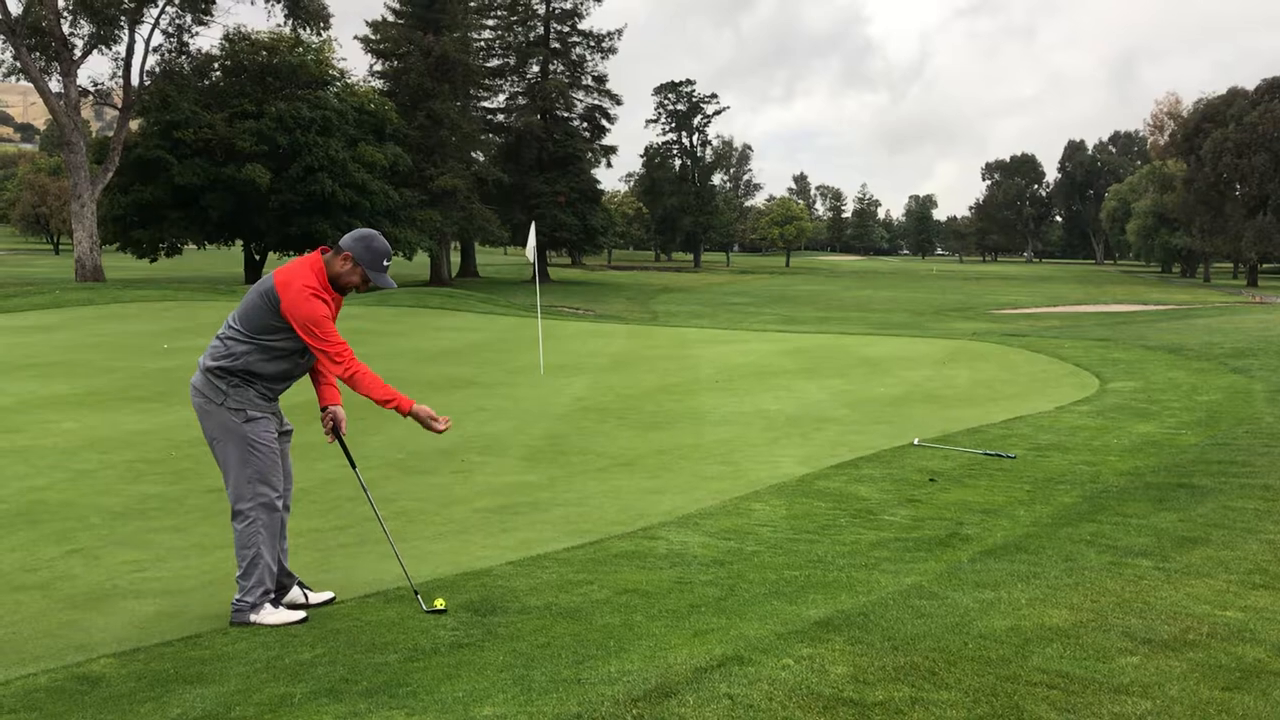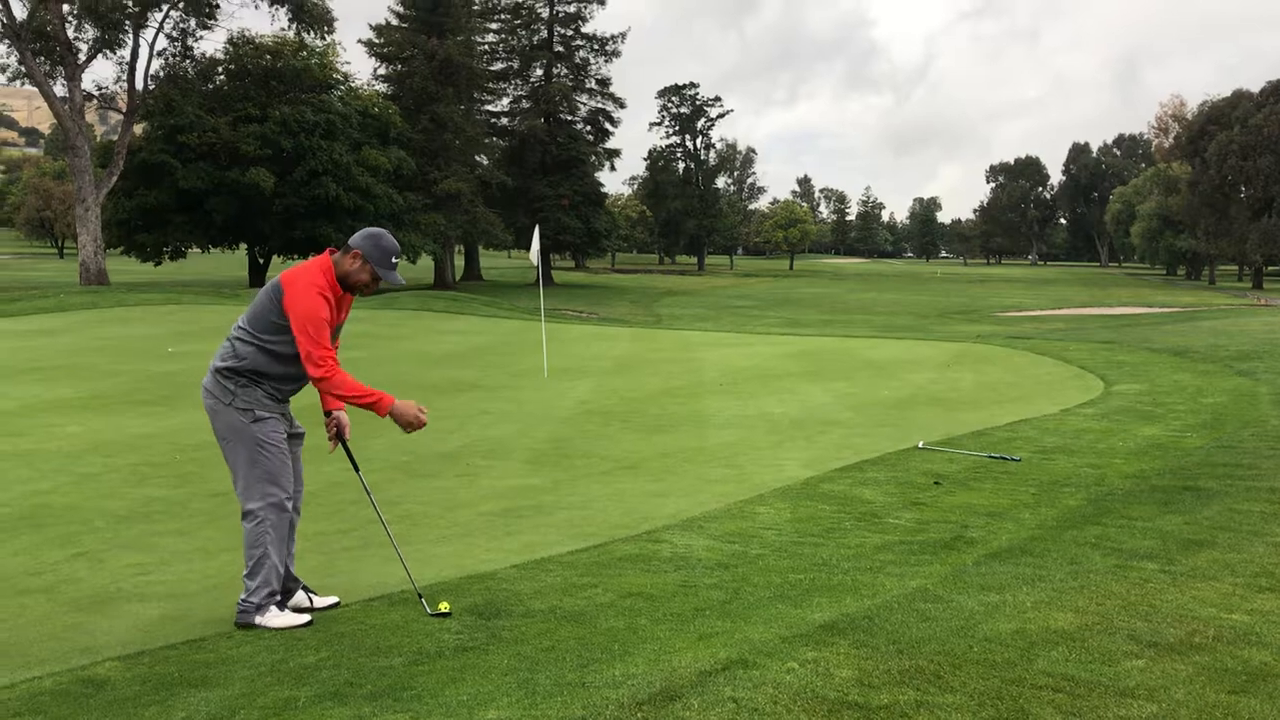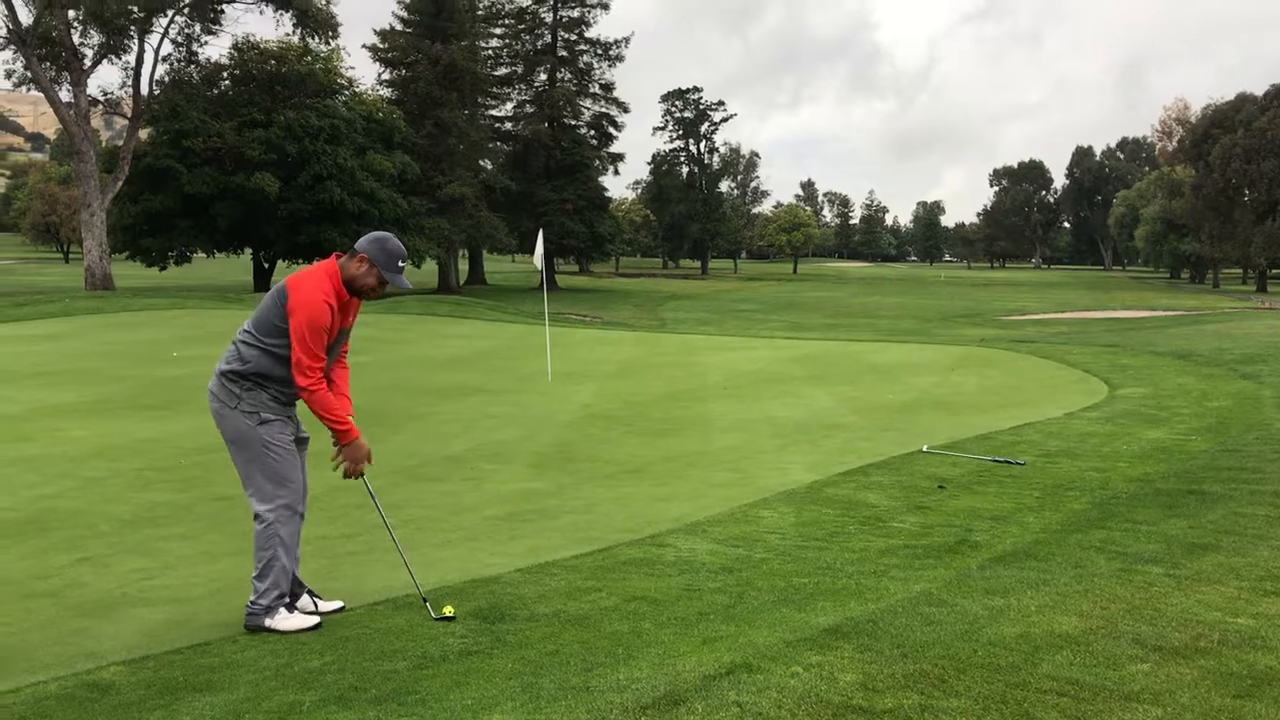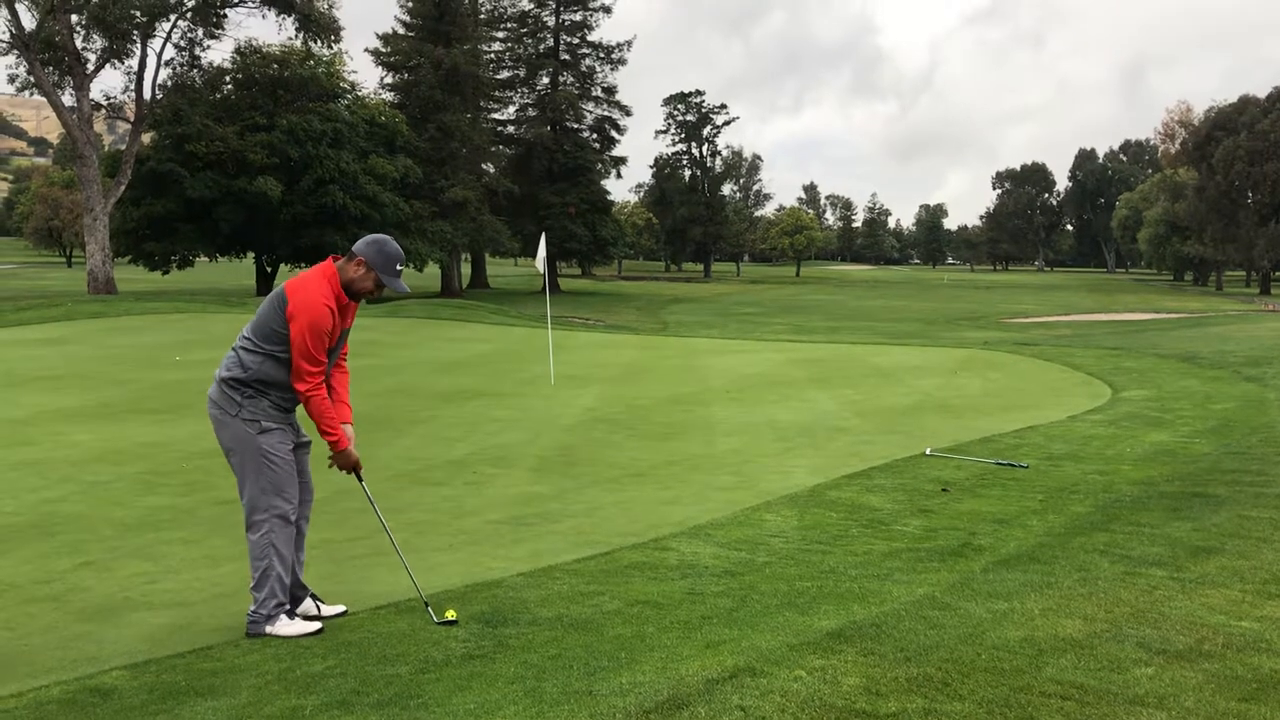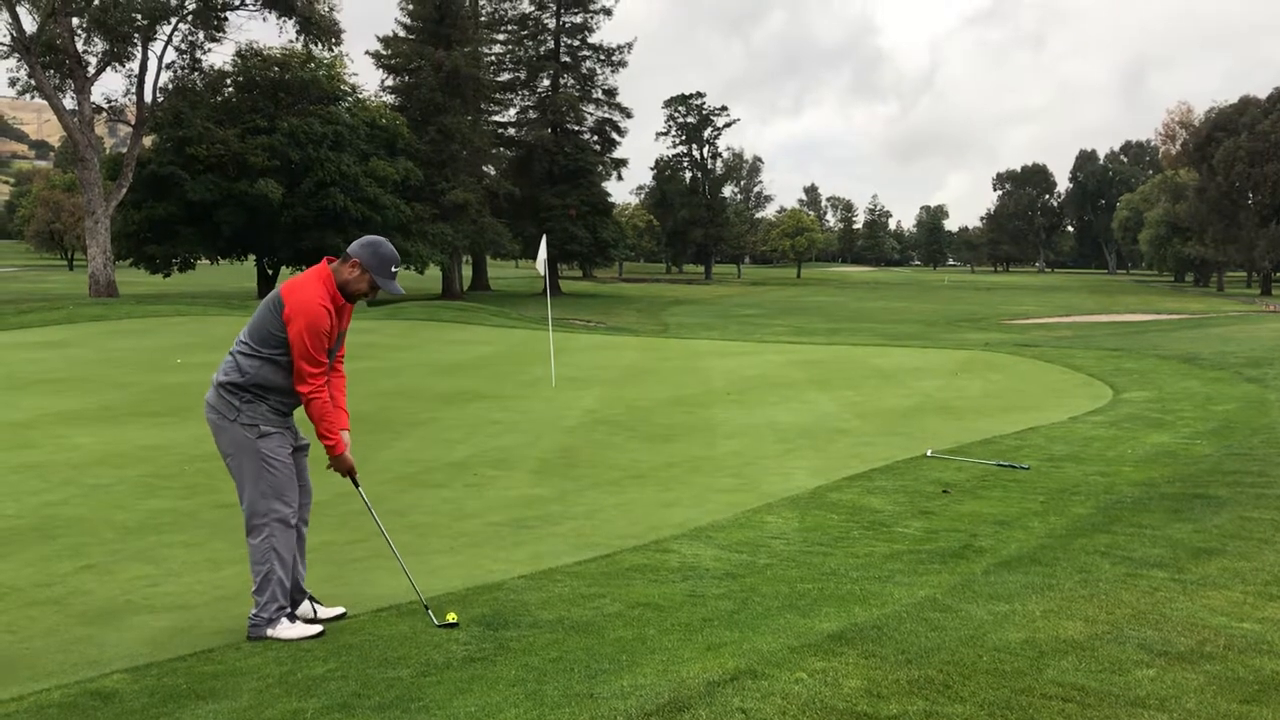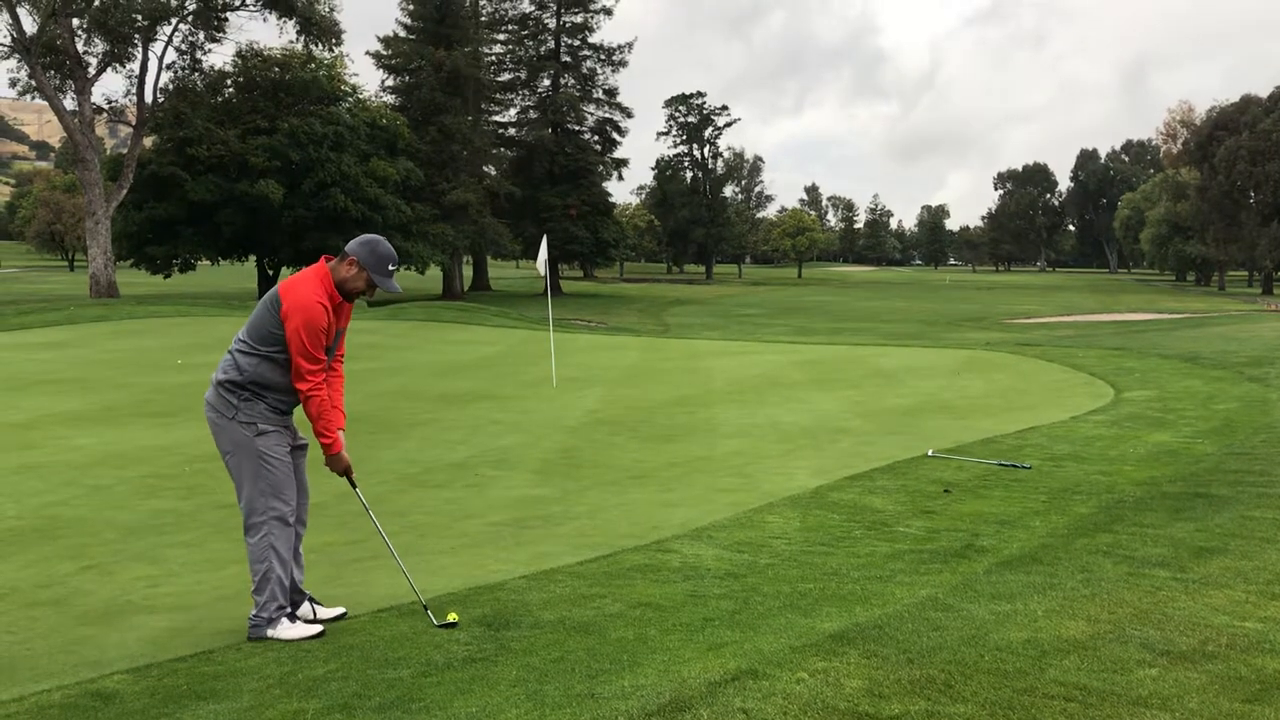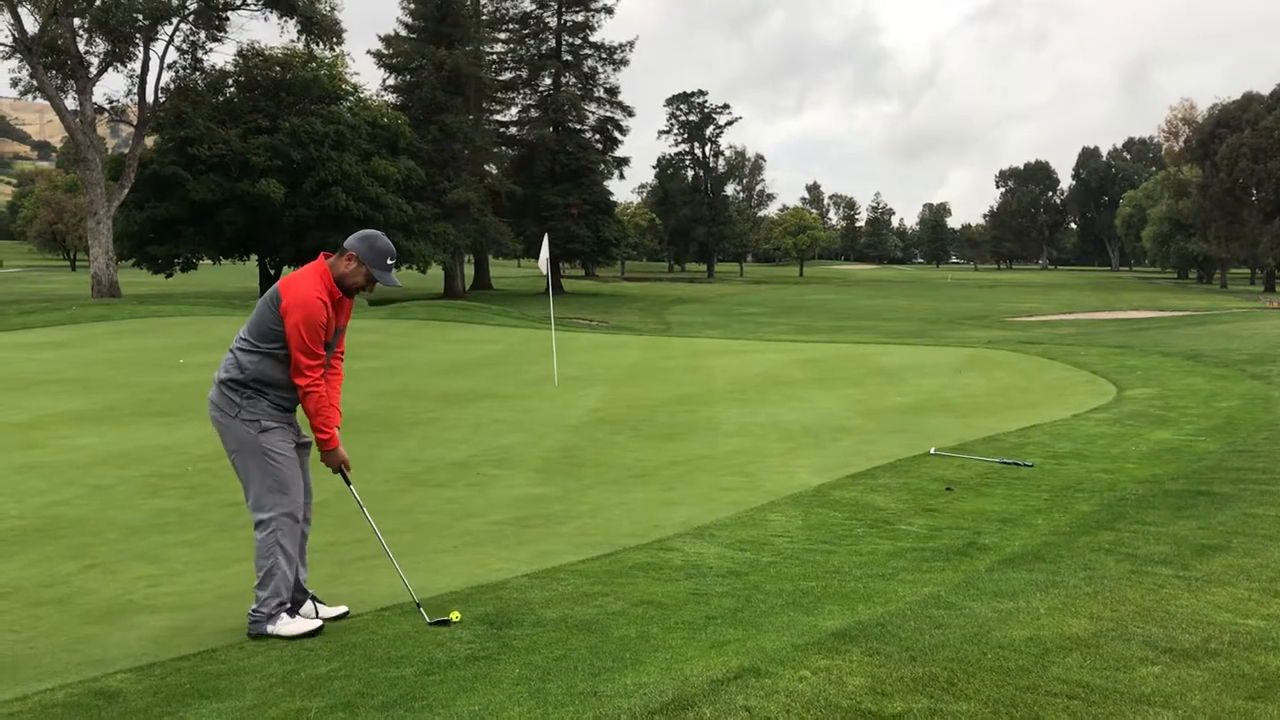
dt=0.2s
person 1, frame 1
left shoulder: (326, 282)
right shoulder: (303, 291)
left elbow: (323, 351)
right elbow: (345, 363)
left wrist: (330, 401)
right wrist: (410, 409)
left hip: (255, 394)
right hip: (229, 393)
left knee: (276, 492)
right knee: (258, 496)
left ankle: (277, 584)
right ankle: (252, 602)
person 1, frame 2
left shoulder: (341, 287)
right shoulder: (309, 290)
left elbow: (324, 357)
right elbow: (322, 369)
left wrist: (335, 409)
right wrist: (390, 407)
left hip: (267, 396)
right hip: (240, 394)
left knee: (286, 494)
right knee: (269, 497)
left ankle: (282, 587)
right ankle: (258, 603)
person 1, frame 3
left shoulder: (349, 293)
right shoulder: (314, 296)
left elbow: (336, 359)
right elbow: (309, 380)
left wrist: (344, 417)
right wrist: (350, 436)
left hip: (274, 399)
right hip: (245, 397)
left knee: (291, 497)
right knee: (279, 500)
left ankle: (287, 591)
right ankle: (266, 605)
person 1, frame 4
left shoulder: (345, 294)
right shoulder: (314, 300)
left elbow: (336, 361)
right elbow: (309, 384)
left wrist: (344, 423)
right wrist: (338, 443)
left hip: (274, 405)
right hip: (246, 405)
left knee: (297, 501)
right knee: (273, 507)
left ankle: (291, 595)
right ankle: (267, 613)
person 1, frame 5
left shoulder: (340, 295)
right shoulder: (311, 302)
left elbow: (334, 365)
right elbow: (311, 386)
left wrist: (342, 428)
right wrist: (335, 448)
left hip: (271, 409)
right hip: (244, 409)
left knee: (296, 504)
right knee: (273, 511)
left ankle: (291, 599)
right ankle: (268, 616)
person 1, frame 6
left shoulder: (340, 295)
right shoulder: (308, 301)
left elbow: (332, 365)
right elbow: (309, 383)
left wrist: (338, 427)
right wrist: (332, 446)
left hip: (272, 409)
right hip: (243, 408)
left knee: (293, 507)
right knee: (271, 511)
left ankle: (291, 601)
right ankle: (268, 616)
person 1, frame 7
left shoulder: (340, 292)
right shoulder: (307, 297)
left elbow: (333, 361)
right elbow: (308, 378)
left wrist: (333, 425)
right wrist: (329, 442)
left hip: (275, 406)
right hip: (246, 405)
left knee: (296, 504)
right knee: (279, 506)
left ankle: (294, 599)
right ankle: (269, 612)
